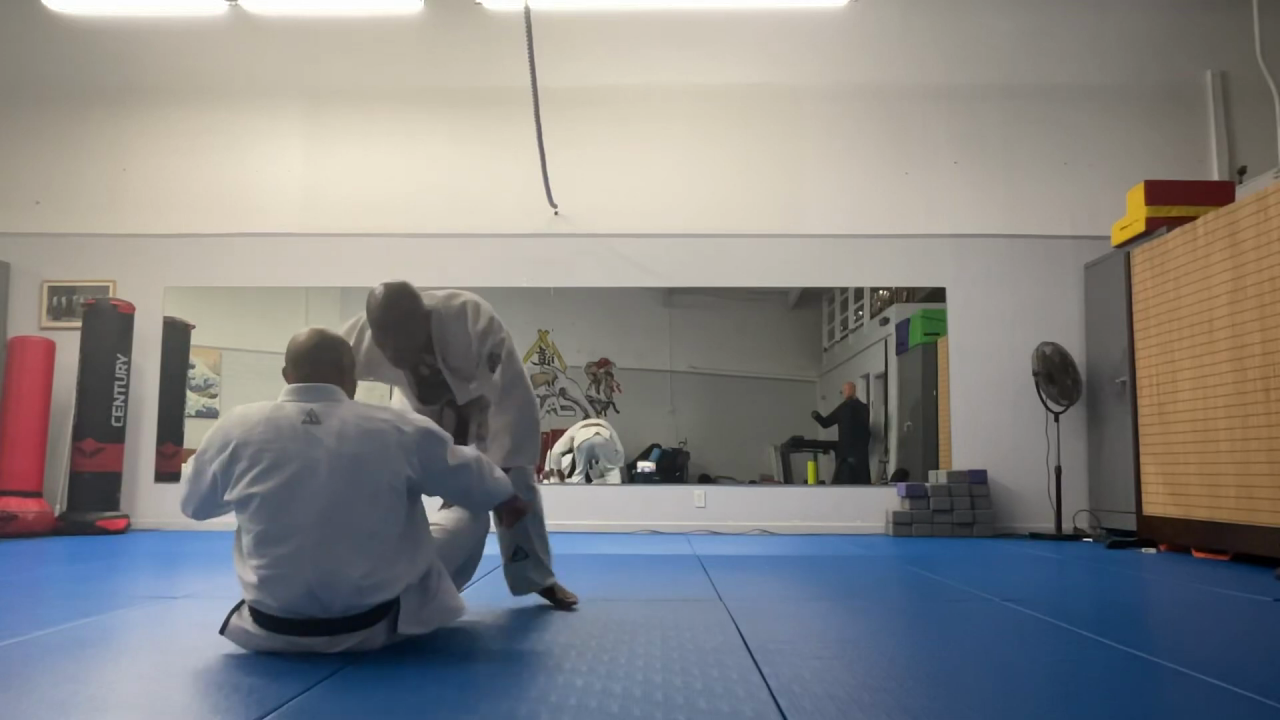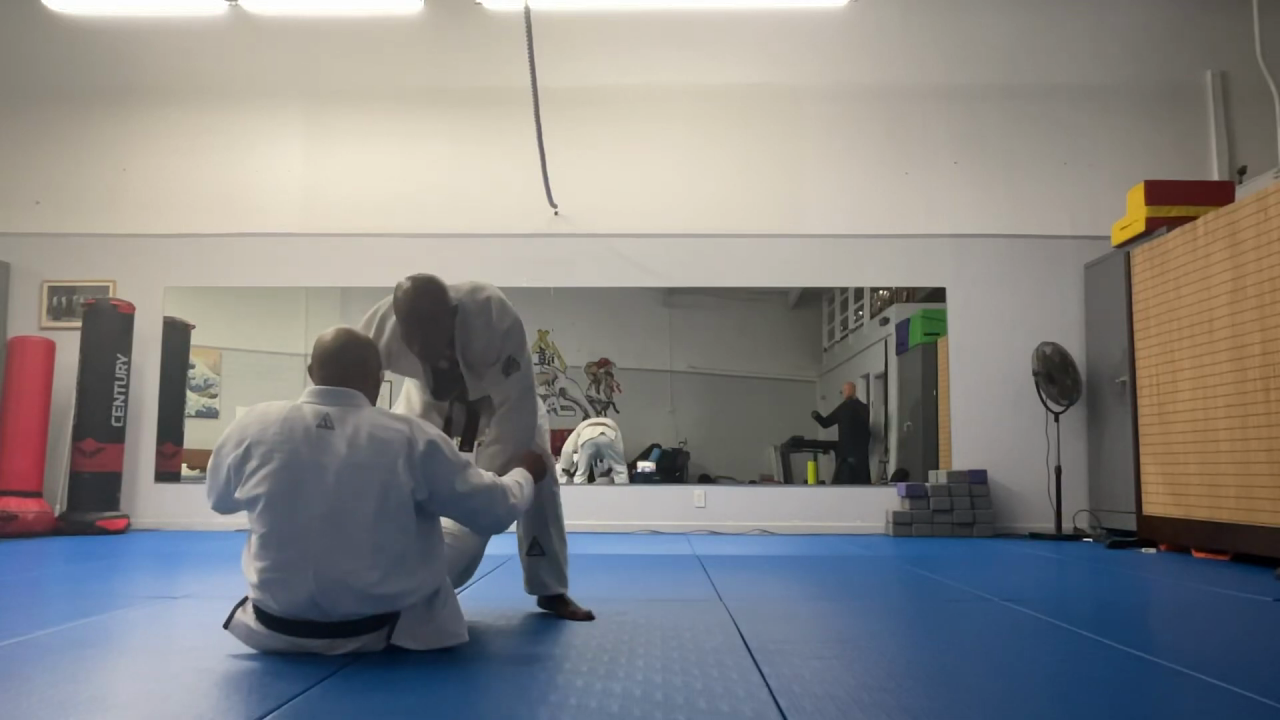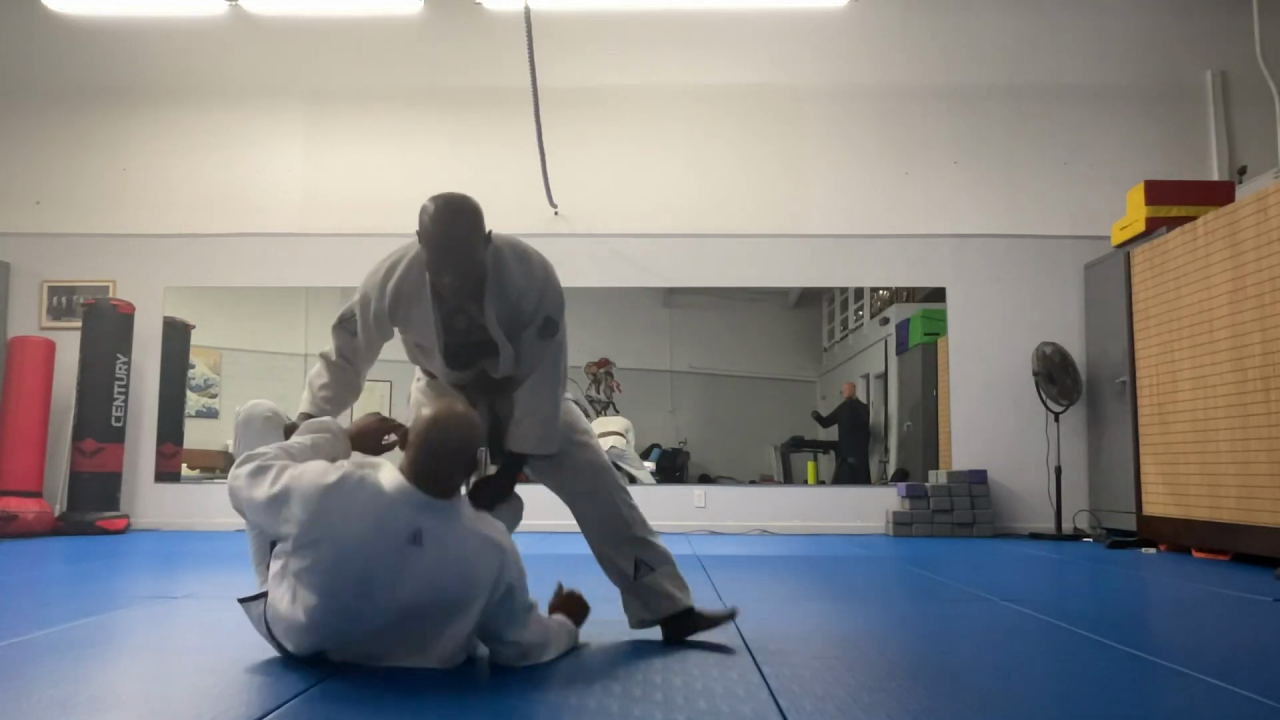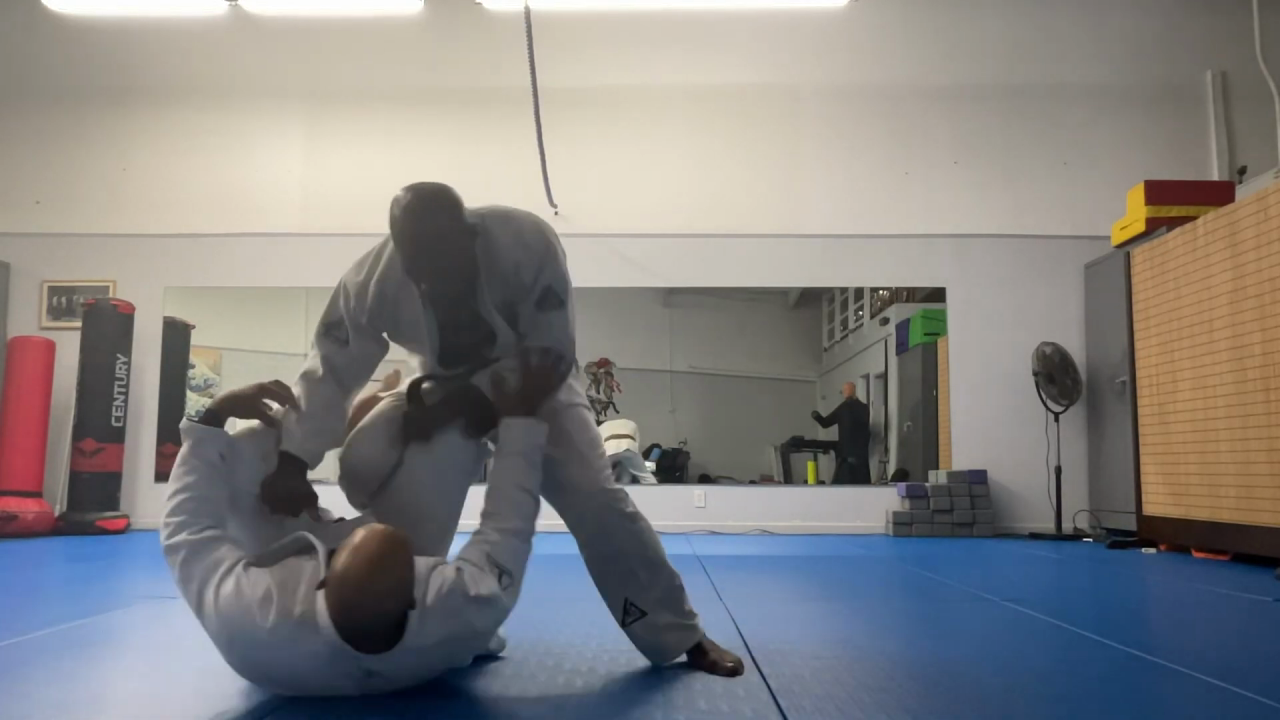
dt=1s
person 1, frame 1
left shoulder: (472, 320)
right shoulder: (358, 339)
left elbow: (514, 399)
left hip: (482, 401)
right hip: (420, 408)
left knee: (515, 483)
left ankle: (539, 579)
person 1, frame 2
left shoulder: (495, 317)
right shoulder: (379, 327)
left elbow: (516, 409)
left hip: (499, 391)
right hip: (429, 397)
left ankle: (551, 589)
person 1, frame 3
left shoulder: (530, 273)
right shoulder: (391, 279)
left elbow: (542, 378)
right elbow: (345, 354)
left wrist: (508, 473)
right wrist: (308, 423)
left hip: (519, 388)
right hip: (446, 392)
left knee: (591, 480)
left ankle: (667, 607)
person 1, frame 4
left shoulder: (526, 243)
right shoulder: (370, 282)
left elbow: (549, 356)
right elbow: (329, 374)
right wrist: (290, 465)
right hip: (445, 386)
left knee: (594, 500)
left ankle: (682, 634)
person 2, frame 1
left shoulder: (236, 429)
right shoulder: (398, 430)
left elbow: (195, 505)
right elbow: (474, 482)
right wrist: (506, 498)
left hip: (274, 630)
right hip: (376, 624)
right knee: (471, 513)
person 2, frame 2
left shoulder: (254, 427)
right shoulder: (411, 439)
left elbow: (221, 499)
right elbow: (493, 510)
right wrist: (525, 473)
left hip: (280, 629)
right hip: (386, 628)
right knee: (466, 530)
person 2, frame 3
left shoulder: (327, 492)
right shoulder: (492, 548)
left elbow: (247, 478)
right elbow: (521, 647)
left wrist: (340, 439)
right wrist: (567, 625)
left hip: (298, 641)
right hip: (401, 654)
person 2, frame 4
left shoulder: (249, 625)
right shoulder: (455, 616)
left elbow: (188, 528)
right elbow: (503, 543)
left wrist: (216, 414)
right wrist: (522, 418)
left knee: (244, 453)
